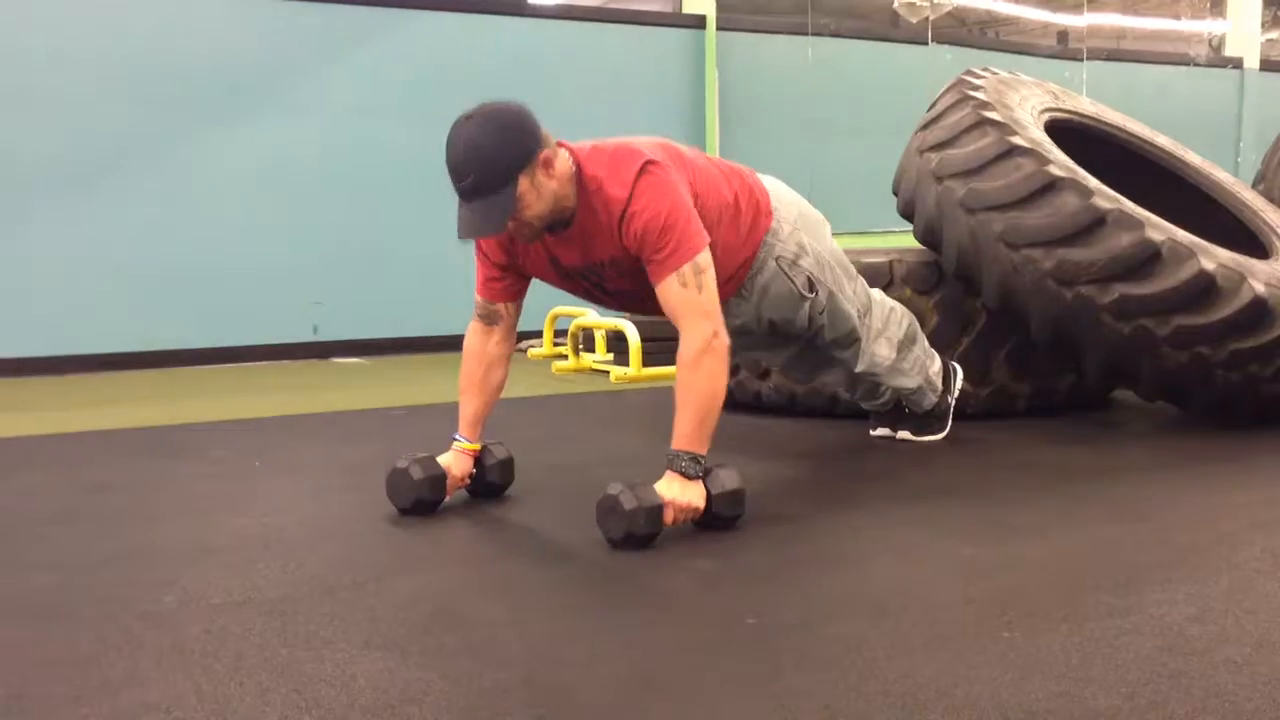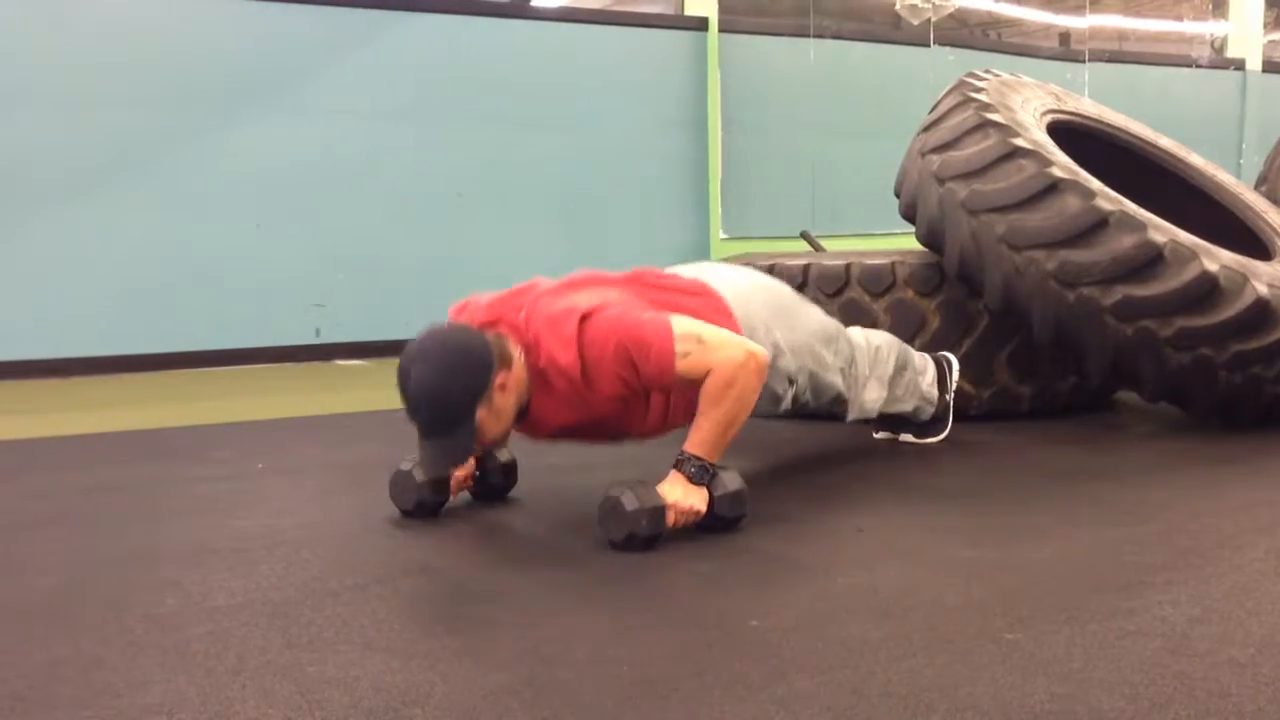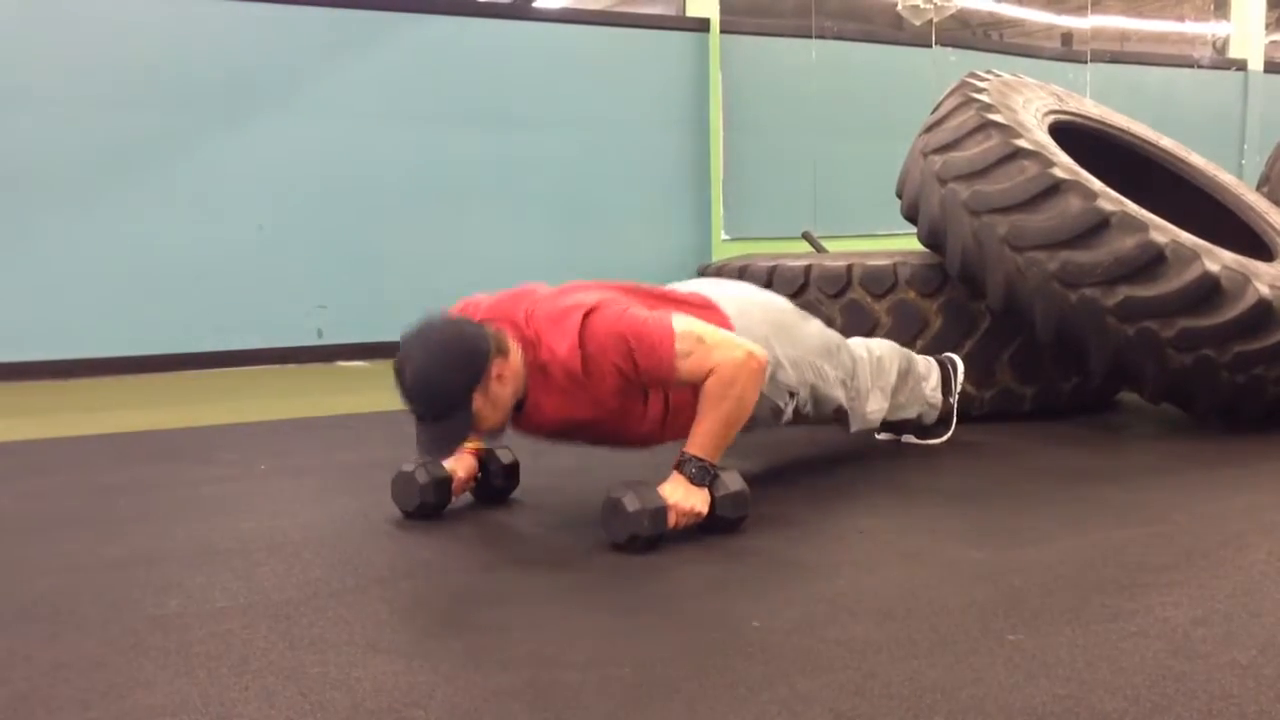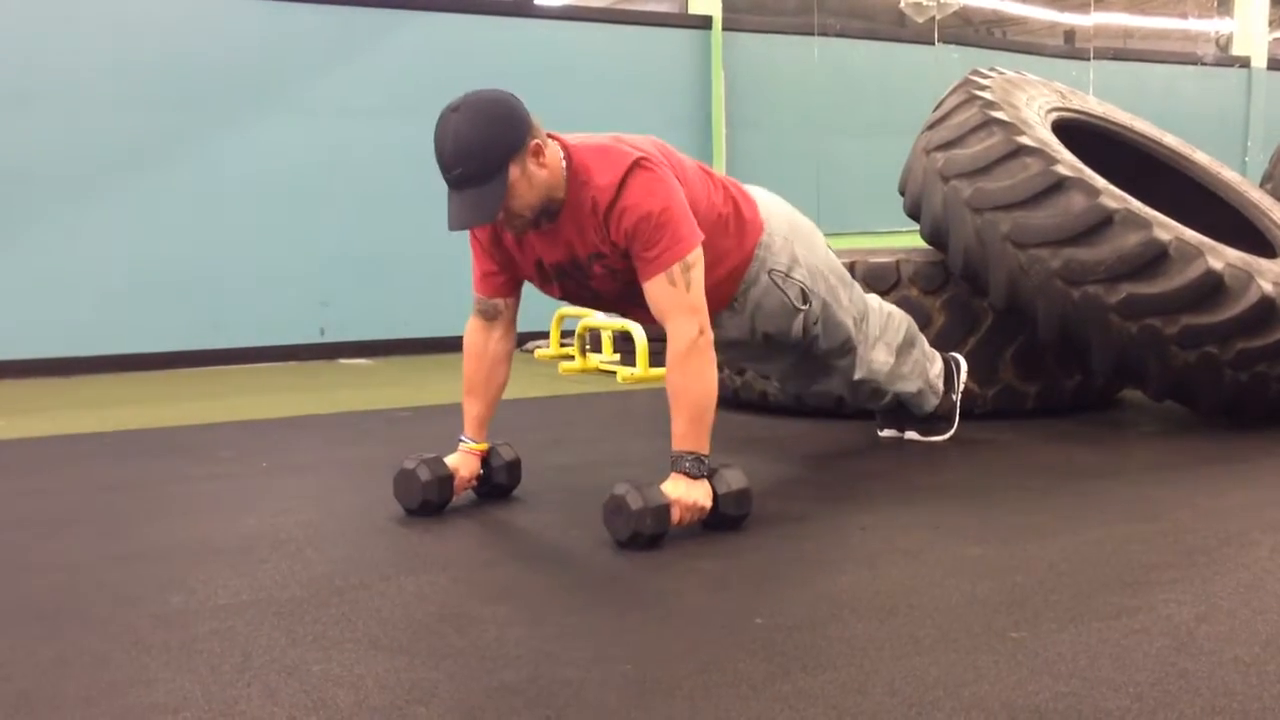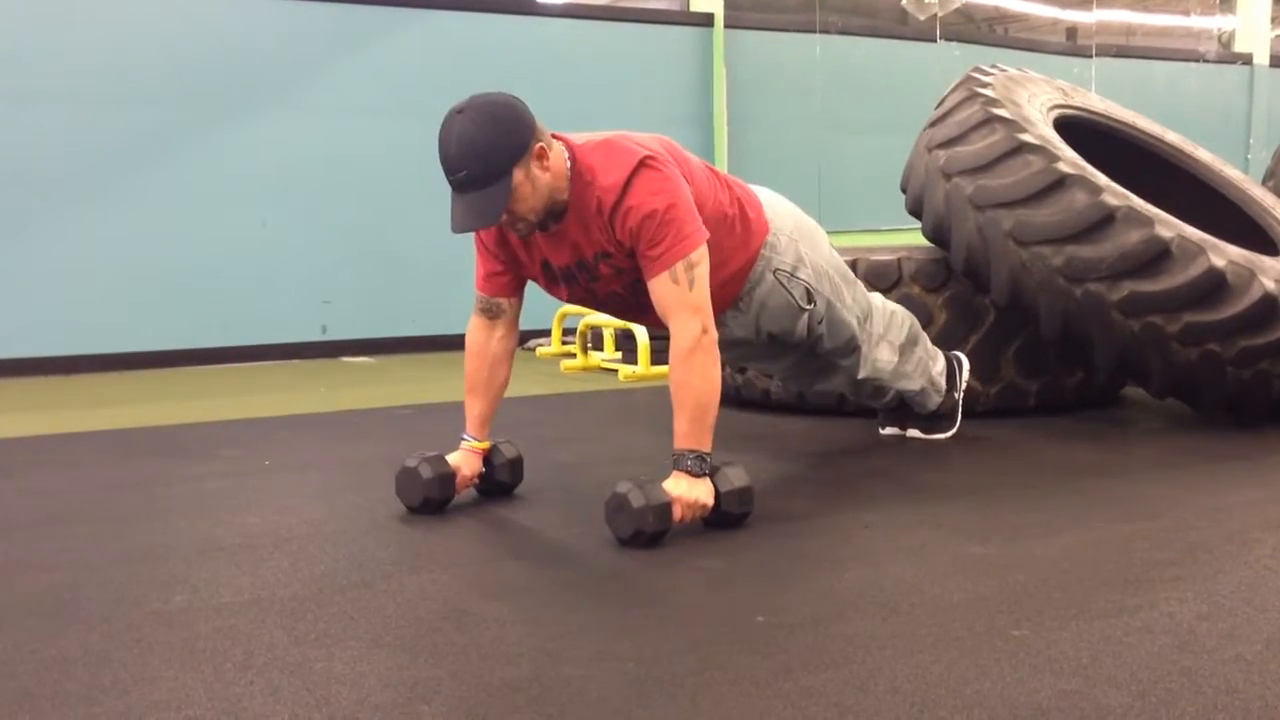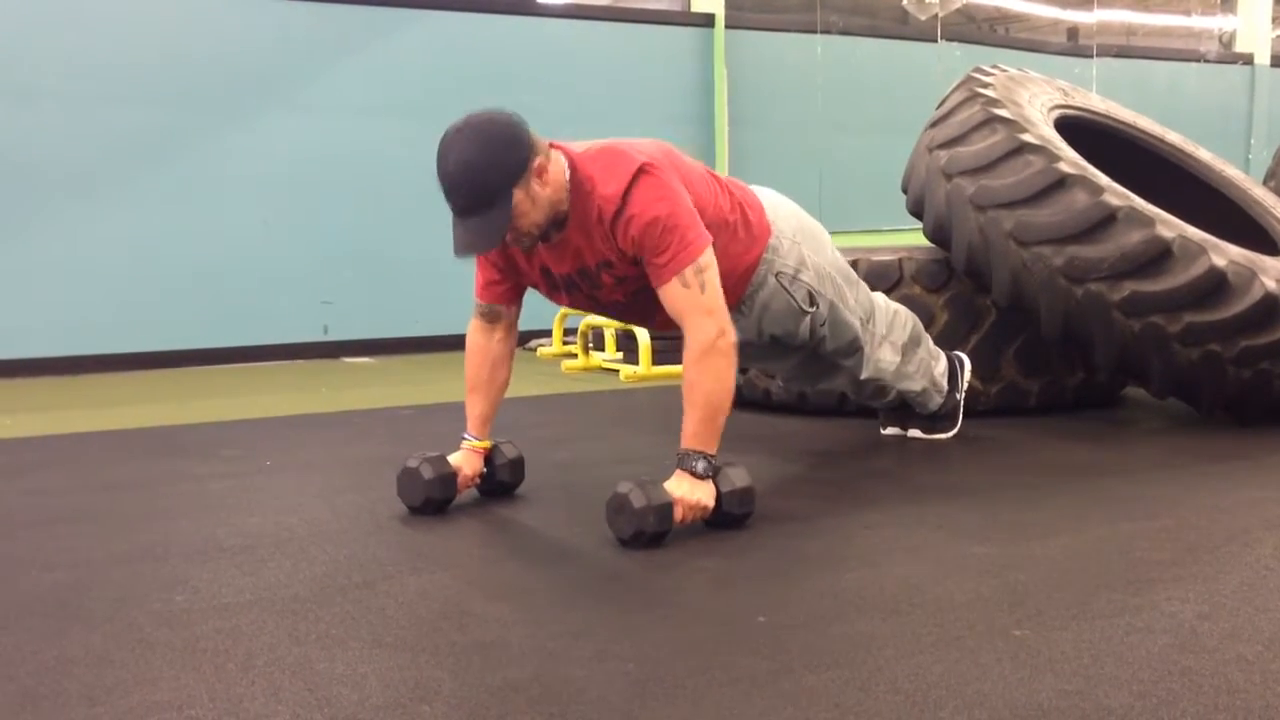
dt=0.5s
person 1, frame 1
left shoulder: (640, 193)
right shoulder: (505, 219)
left elbow: (705, 336)
right elbow: (491, 327)
left wrist: (685, 469)
right wrist: (465, 444)
left hip: (766, 244)
right hip: (704, 278)
left knee: (861, 334)
right knee: (814, 359)
left ankle: (931, 386)
right ankle: (891, 401)
person 1, frame 2
left shoulder: (592, 351)
right shoulder: (469, 329)
left elbow: (746, 361)
left wrist: (692, 473)
right wrist: (465, 456)
left hip: (738, 327)
right hip: (675, 302)
left knee: (847, 371)
right knee: (832, 380)
left ankle: (927, 380)
right ankle: (905, 393)
person 1, frame 3
left shoulder: (591, 346)
right shoulder: (470, 328)
left elbow: (744, 361)
left wrist: (694, 473)
right wrist: (465, 451)
left hip: (736, 336)
right hip: (675, 318)
left knee: (849, 382)
left ankle: (932, 383)
right ankle: (919, 386)
person 1, frame 4
left shoulder: (630, 186)
right shoulder: (497, 215)
left elbow: (690, 334)
right elbow: (491, 323)
left wrist: (690, 469)
right wrist: (473, 445)
left hip: (758, 257)
right hip: (706, 298)
left knee: (859, 340)
right knee: (812, 369)
left ankle: (936, 382)
right ankle: (904, 397)
person 1, frame 5
left shoulder: (637, 185)
right shoulder: (501, 213)
left elbow: (694, 332)
right elbow: (492, 322)
left wrist: (691, 468)
right wrist: (473, 443)
left hip: (766, 258)
left knee: (864, 339)
right knee: (824, 367)
left ankle: (939, 381)
right ankle: (905, 398)
person 1, frame 6
left shoulder: (634, 197)
right shoulder: (504, 211)
left elbow: (712, 335)
right elbow: (493, 324)
left wrist: (694, 469)
right wrist: (475, 440)
left hip: (766, 257)
right hip: (707, 277)
left knee: (868, 339)
right knee: (826, 366)
left ankle: (938, 385)
right ankle: (905, 399)
